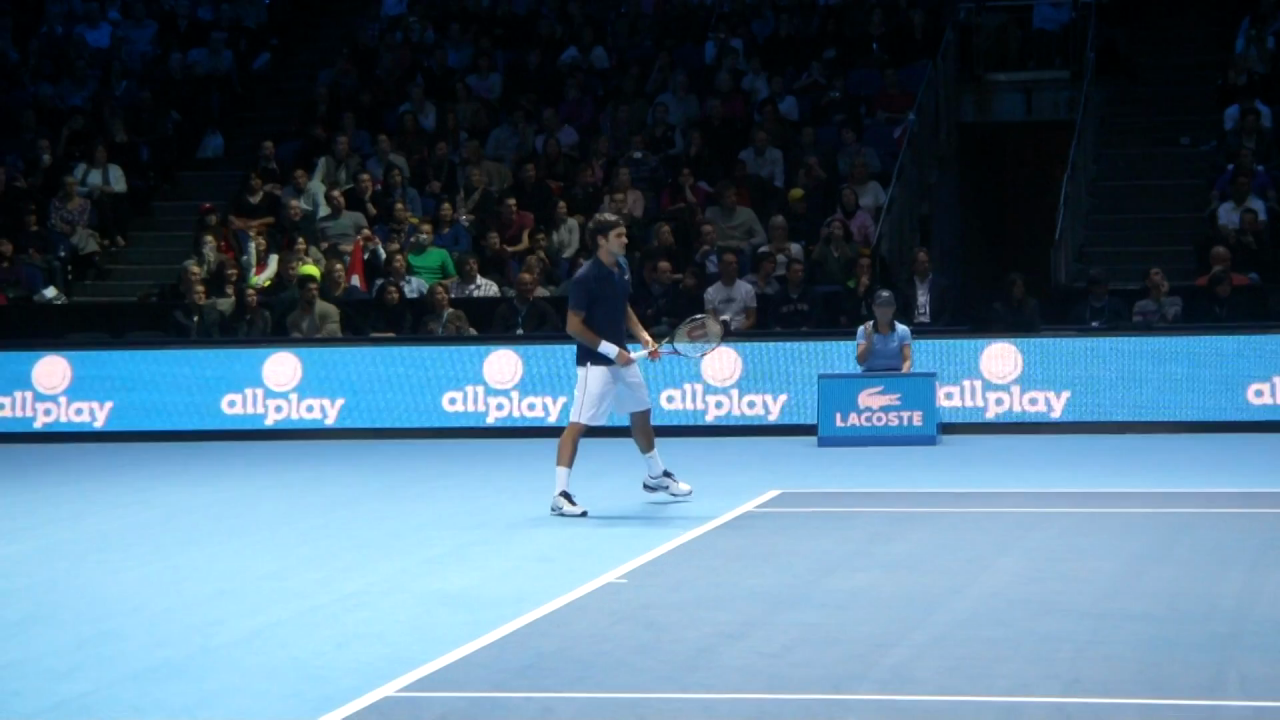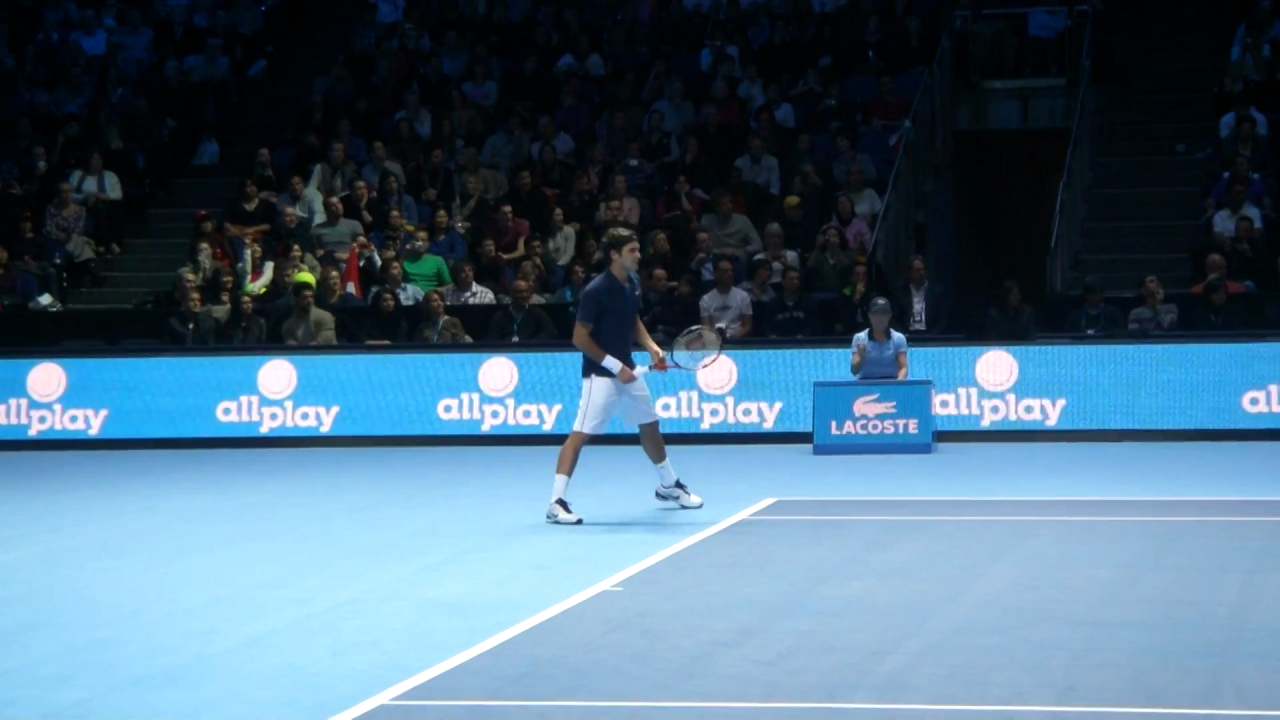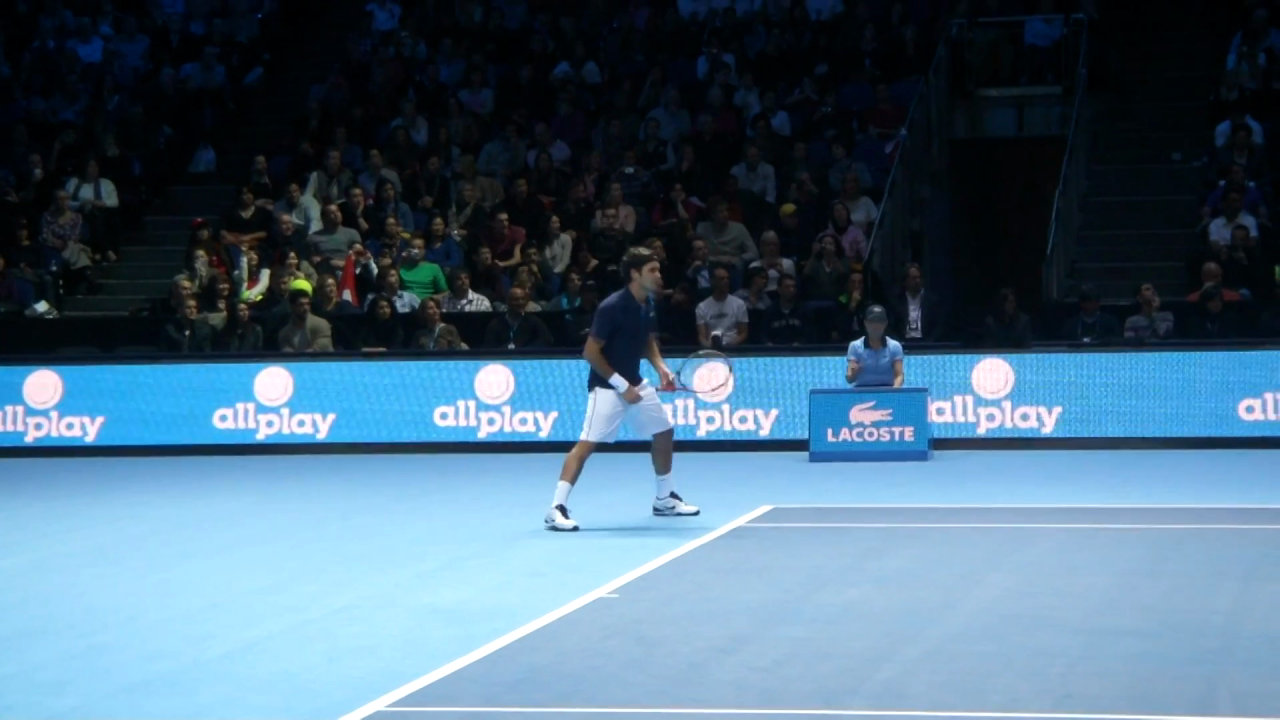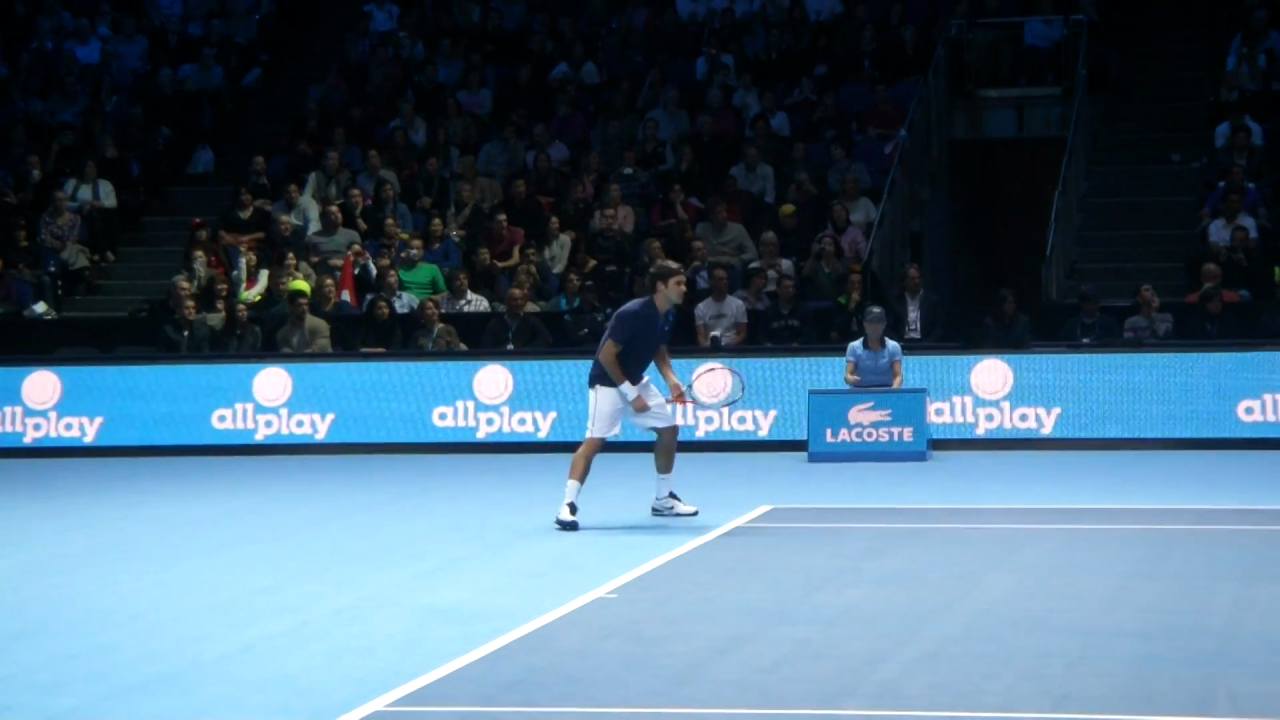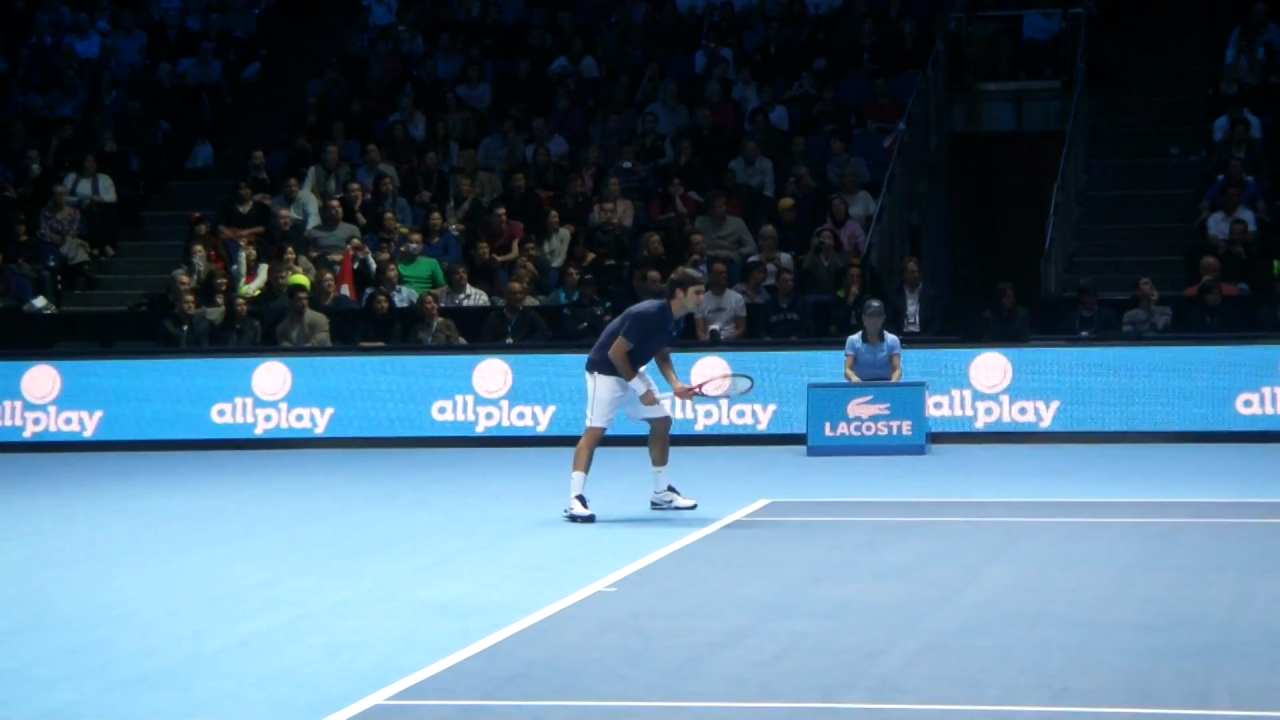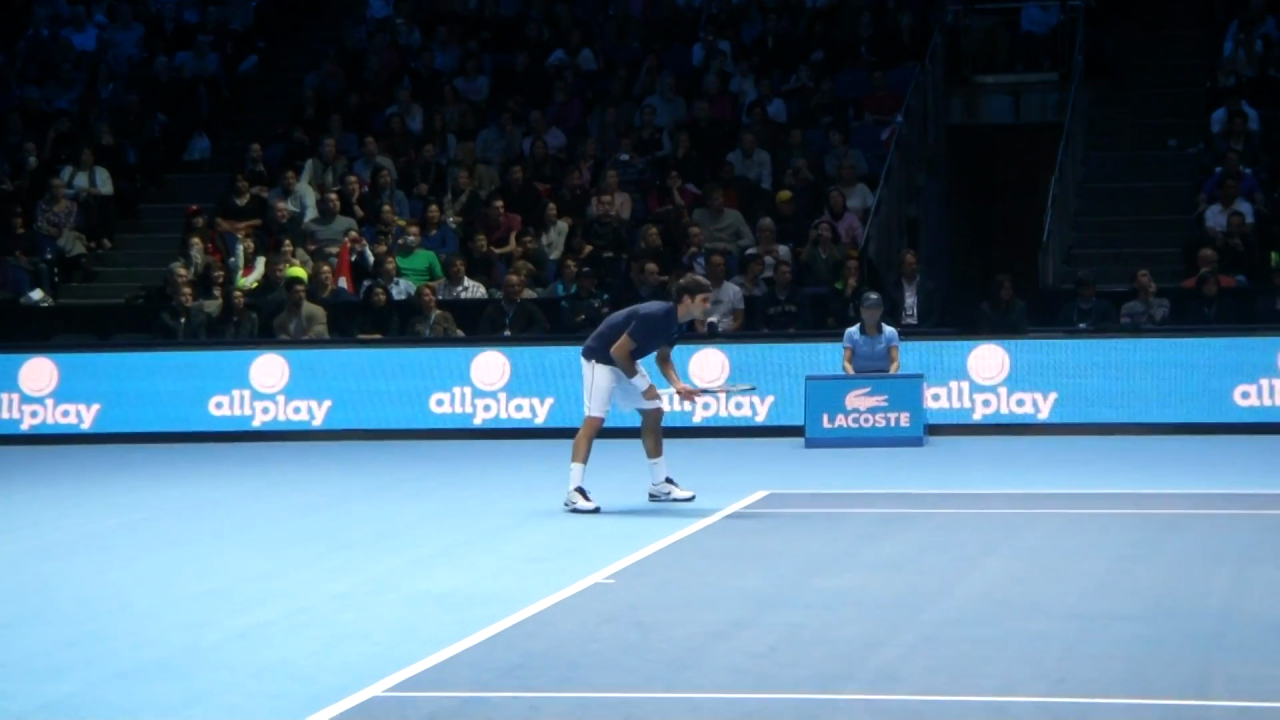
dt=0.1s
person 1, frame 1
left shoulder: (622, 268)
right shoulder: (586, 277)
right elbow: (573, 326)
left wrist: (643, 336)
right wrist: (611, 351)
left hip: (621, 358)
right hip: (596, 361)
left knee: (641, 414)
right knee: (579, 424)
left ankle: (656, 476)
right ankle: (560, 494)
person 1, frame 2
left shoulder: (633, 282)
right shoulder: (596, 291)
right elbow: (580, 338)
left wrist: (652, 348)
right wrist: (614, 366)
left hip: (627, 370)
right hip: (601, 373)
left knee: (650, 425)
right knee: (581, 434)
left ankle: (669, 486)
right ankle: (557, 502)
person 1, frame 3
left shoulder: (650, 303)
right shoulder: (612, 307)
right elbow: (591, 352)
left wrist: (662, 368)
right wrist: (621, 386)
left hip: (634, 382)
right hip: (607, 385)
left knee: (664, 432)
right knee: (589, 442)
left ankle: (664, 499)
right ankle: (558, 508)
person 1, frame 4
left shoulder: (667, 315)
right shoulder: (632, 314)
right elbow: (606, 355)
left wrist: (672, 379)
right wrist: (629, 394)
left hip: (637, 382)
right hip: (609, 383)
left knee: (669, 429)
right knee: (595, 441)
left ankle: (663, 499)
right ankle: (567, 506)
person 1, frame 5
left shoulder: (676, 319)
right shoulder: (649, 314)
left elbow: (662, 357)
right elbow: (615, 353)
left wrist: (675, 383)
right wrist: (640, 389)
left hip: (631, 369)
right hip: (605, 369)
left knee: (662, 421)
right knee: (596, 429)
left ankle: (662, 493)
right ankle: (575, 498)
person 1, frame 6
left shoulder: (677, 322)
right shoulder: (654, 315)
left elbow: (663, 357)
right elbow: (617, 351)
left wrist: (677, 384)
right wrist: (642, 385)
left hip: (627, 363)
right hip: (600, 358)
left knee: (653, 414)
right knee: (594, 420)
left ankle: (659, 484)
right ankle: (575, 491)
